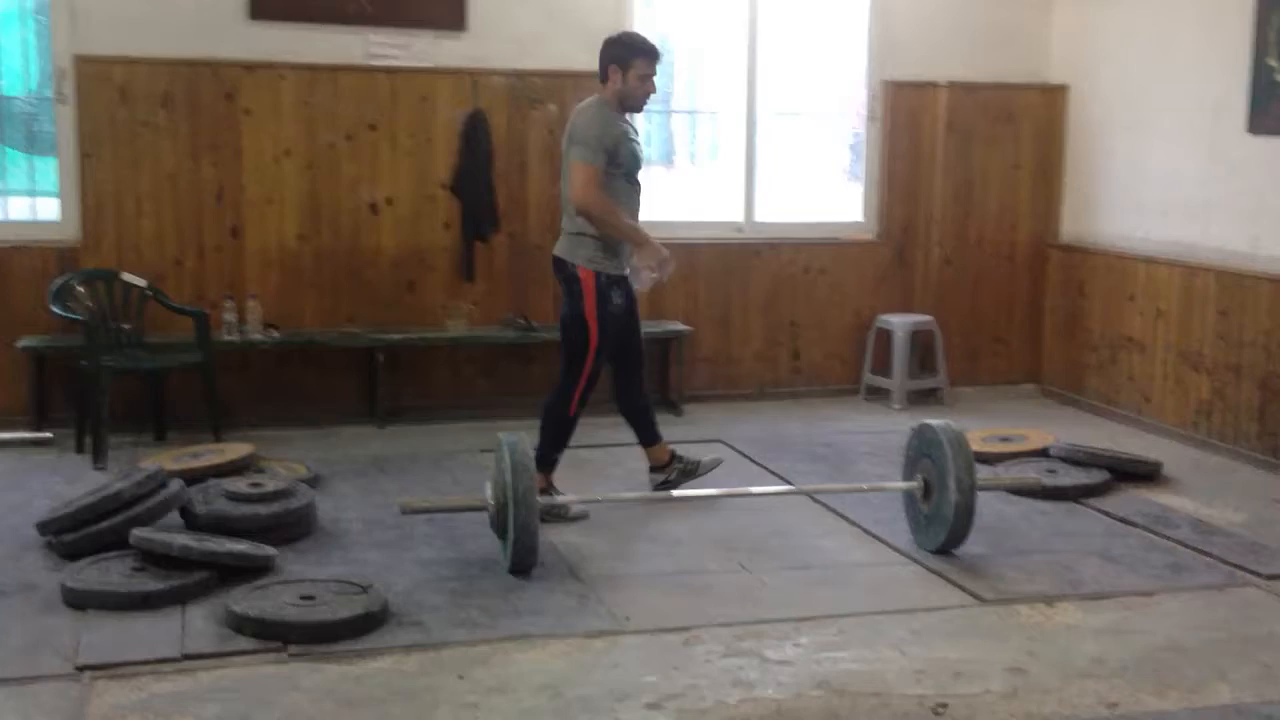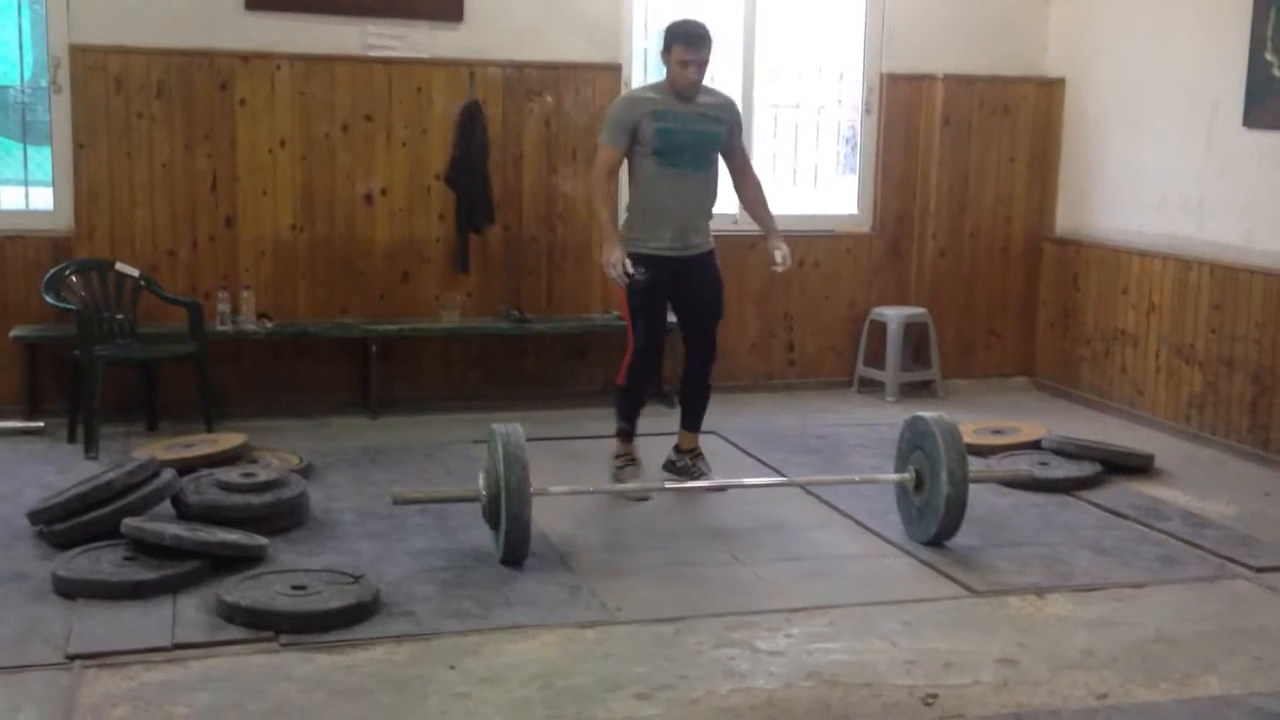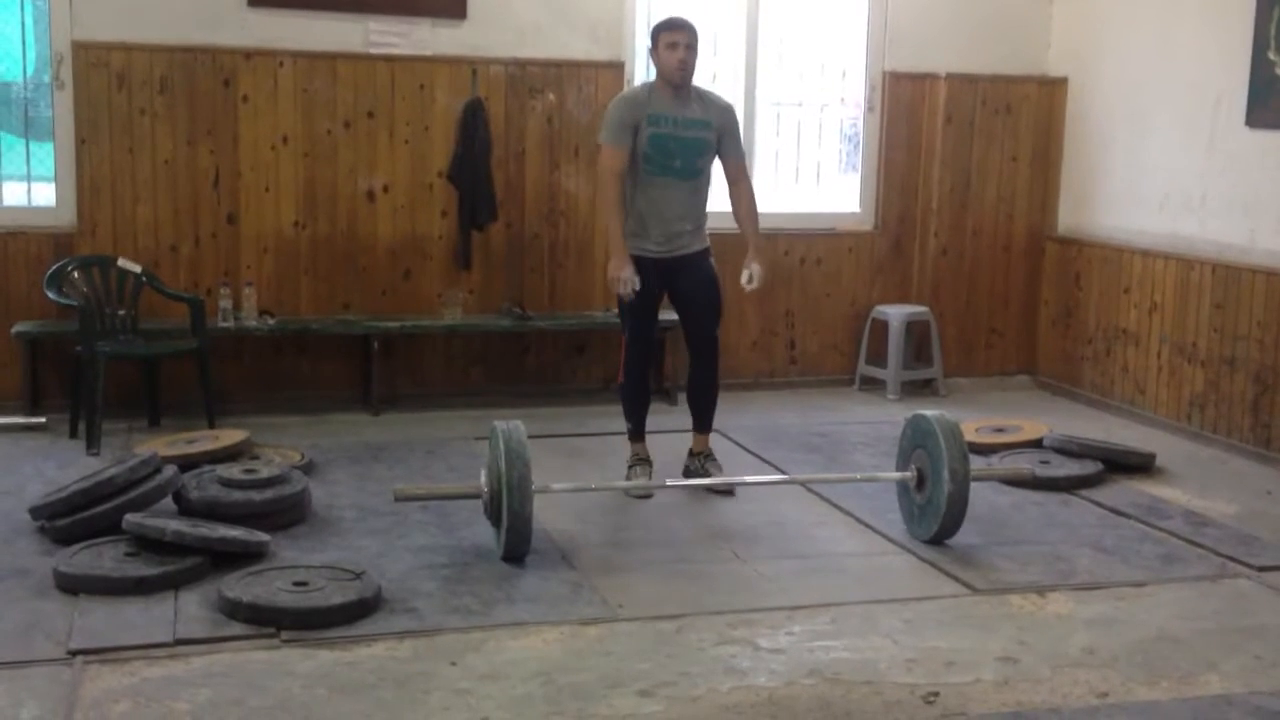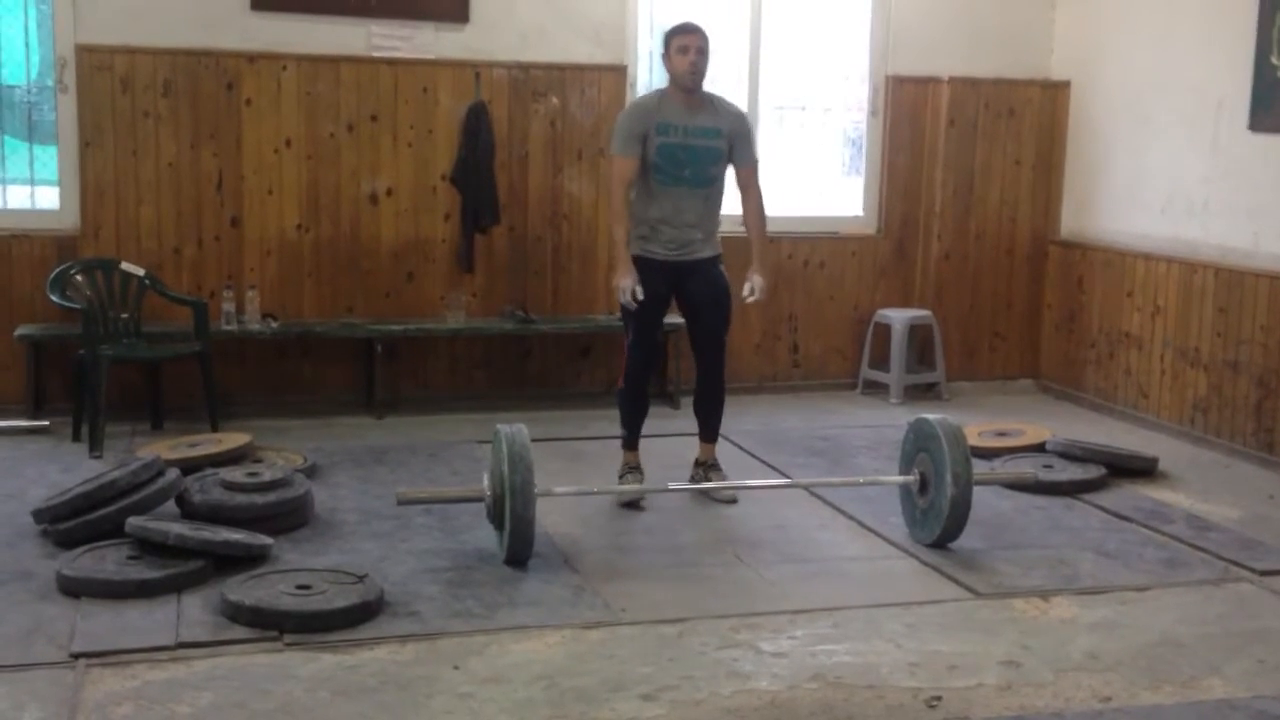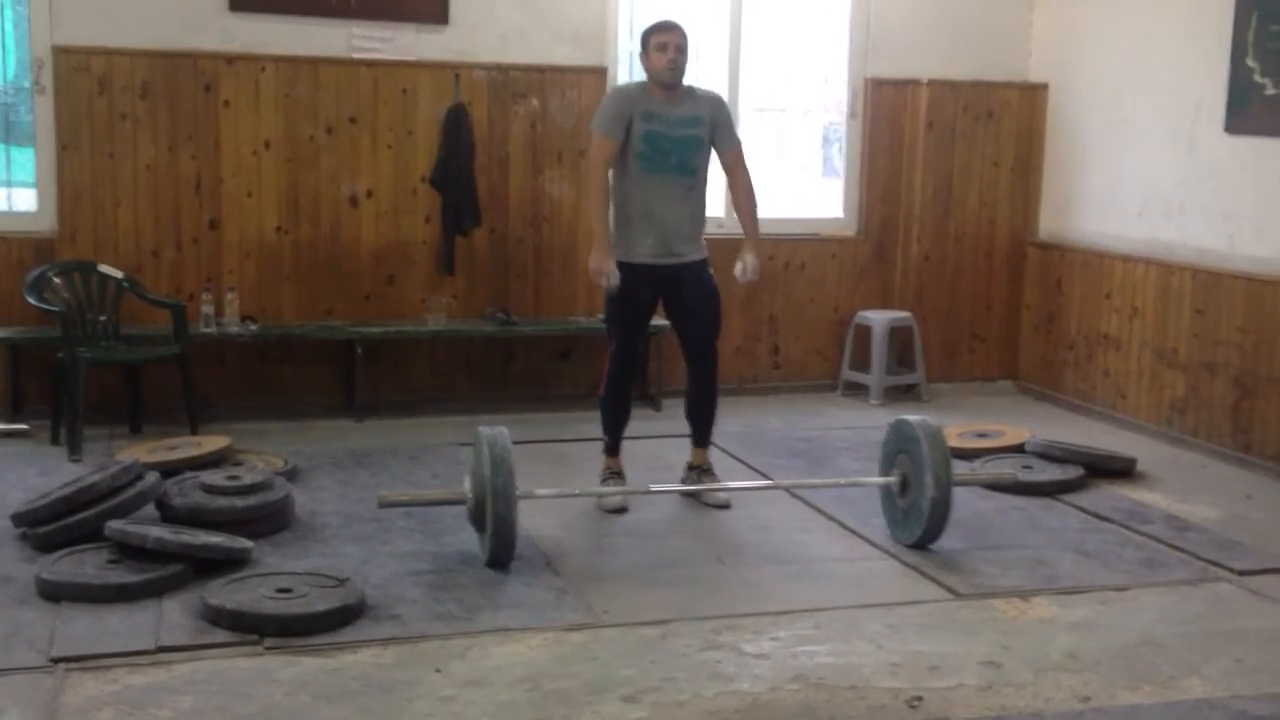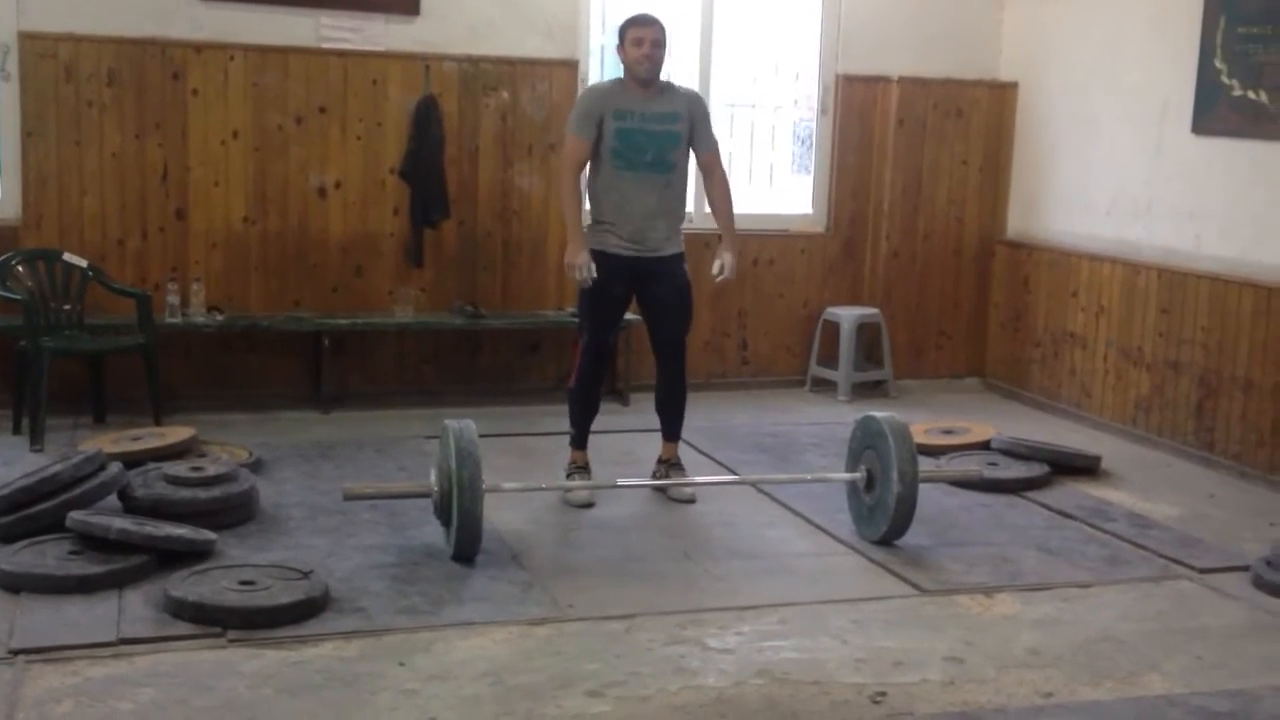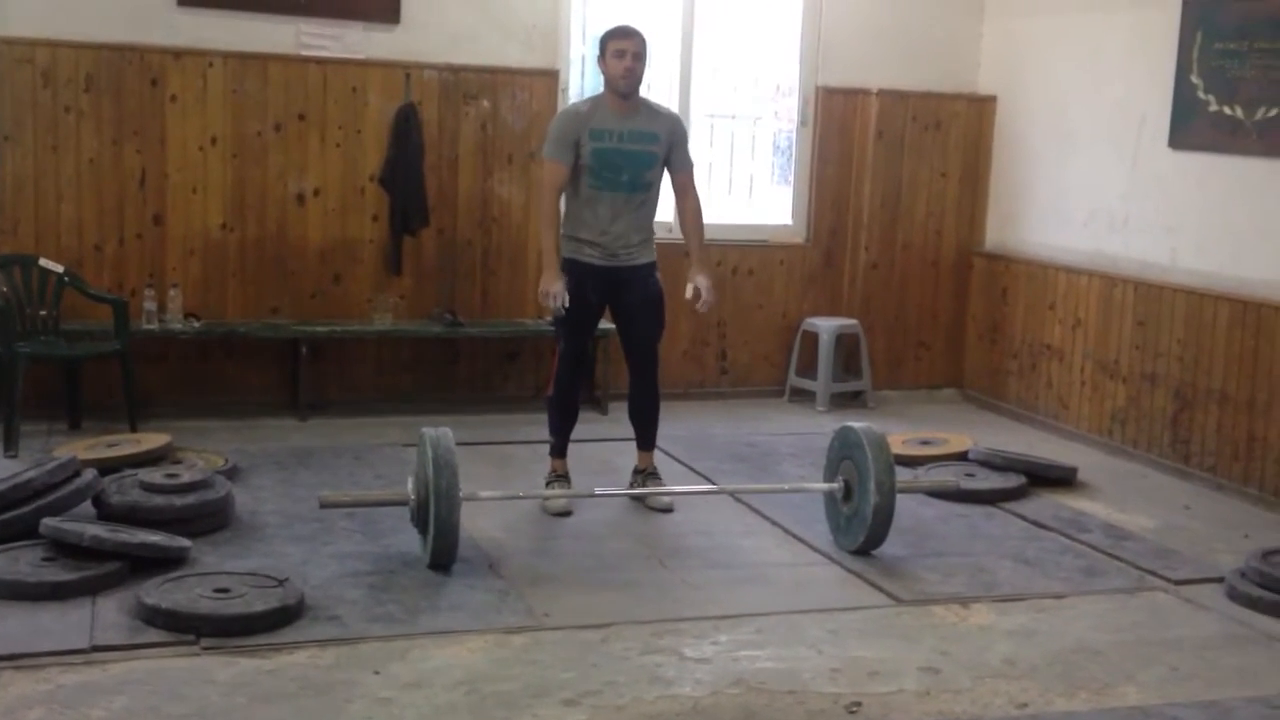
dt=0.5s
person 1, frame 1
left shoulder: (618, 120)
right shoulder: (594, 121)
right elbow: (583, 197)
left wrist: (638, 246)
right wrist: (642, 242)
left hip: (614, 267)
right hip: (590, 268)
left knee: (628, 367)
right knee: (580, 377)
left ankle: (664, 463)
right ankle: (538, 488)
person 1, frame 2
left shoulder: (723, 109)
right shoulder: (633, 106)
left elbow: (743, 175)
right elbow: (602, 175)
left wrist: (773, 234)
right wrist: (610, 240)
left hip: (698, 254)
right hip: (646, 254)
left knee: (703, 352)
right knee: (644, 353)
left ankle: (686, 450)
right ankle: (624, 453)
person 1, frame 3
left shoulder: (719, 112)
right shoulder: (629, 106)
left elbow: (739, 182)
right elbow: (611, 180)
left wrist: (752, 252)
right wrist: (618, 254)
left hip: (693, 253)
right hip: (640, 255)
left knee: (706, 351)
right knee: (638, 354)
left ankle: (700, 453)
right ankle: (639, 454)
person 1, frame 4
left shoulder: (731, 119)
right shoulder: (641, 114)
left elbow: (750, 191)
right elbow: (620, 189)
left wrist: (756, 264)
right wrist: (623, 263)
left hip: (703, 258)
right hip: (648, 257)
left knee: (712, 360)
right knee: (640, 359)
left ankle: (706, 461)
right ankle: (630, 464)
person 1, frame 5
left shoulder: (710, 106)
right shoulder: (624, 101)
left elbow: (737, 173)
right elbow: (598, 171)
left wrist: (750, 244)
right wrist: (601, 246)
left hip: (690, 260)
right hip: (633, 260)
left knee: (704, 362)
right knee: (622, 364)
left ankle: (699, 466)
right ankle: (612, 468)
person 1, frame 6
left shoulder: (688, 103)
right shoulder: (599, 99)
left elbow: (713, 172)
right elbow: (570, 168)
left wrist: (727, 241)
right wrist: (575, 241)
left hip: (666, 255)
right hip: (608, 253)
left knee: (673, 358)
right knee: (593, 357)
left ankle: (669, 460)
right ankle: (577, 463)
person 1, frame 7
left shoulder: (668, 125)
right shoulder: (573, 120)
left elbow: (686, 195)
right elbow: (551, 197)
left wrist: (697, 267)
right wrist: (550, 268)
left hip: (638, 266)
right hip: (581, 264)
left knee: (645, 367)
right knee: (571, 367)
left ankle: (645, 469)
right ankle: (557, 471)
